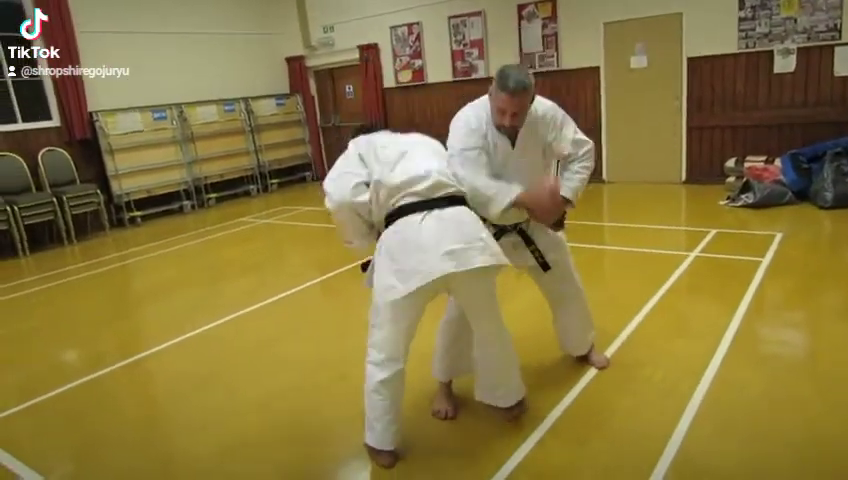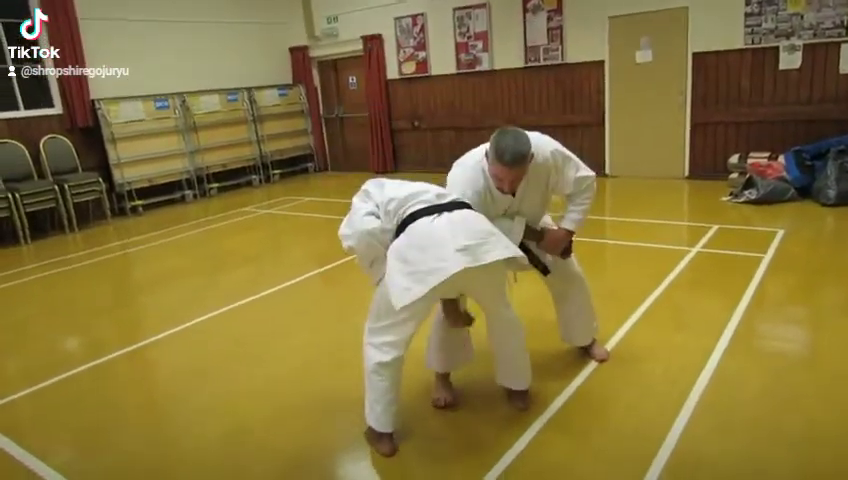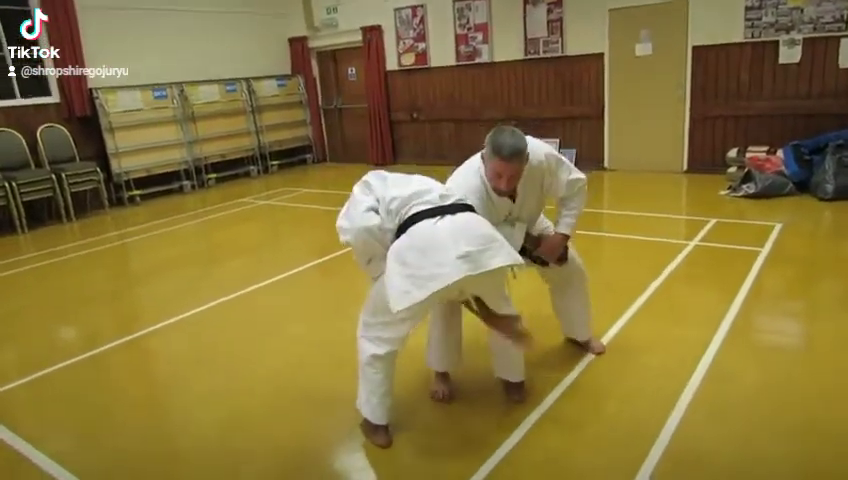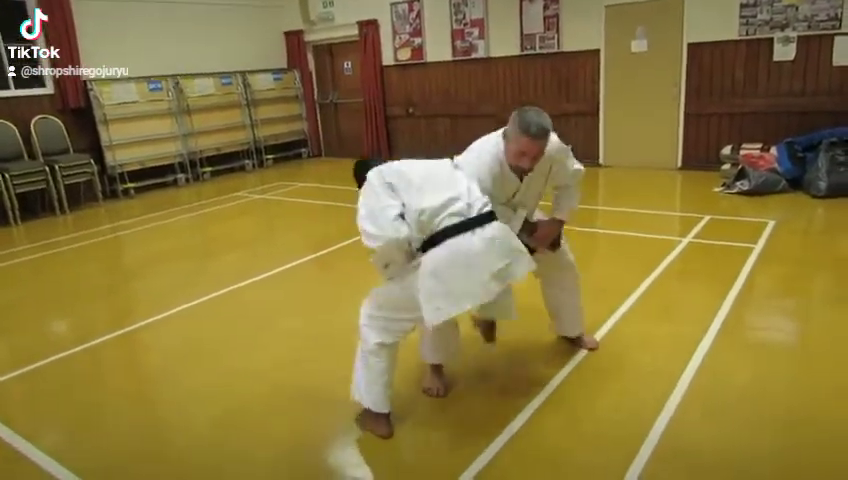
dt=0.4s
person 1, frame 1
left shoulder: (548, 114)
right shoulder: (468, 121)
left elbow: (582, 154)
right elbow: (470, 183)
left wrist: (562, 199)
right wrist: (524, 197)
left hip: (533, 222)
left knee: (565, 284)
right knee: (463, 302)
left ankle: (583, 347)
right ankle: (445, 385)
person 1, frame 2
left shoulder: (547, 152)
right shoulder: (466, 178)
left elbow: (584, 184)
left wrist: (565, 230)
left hip: (529, 226)
left knee: (568, 275)
left ankle: (585, 339)
right ankle: (442, 376)
person 1, frame 3
left shoulder: (541, 156)
right shoulder: (465, 191)
left elbow: (575, 187)
left wrist: (561, 235)
left hip: (524, 224)
left knee: (569, 269)
left ankle: (578, 334)
right ankle: (441, 372)
person 1, frame 4
left shoulder: (553, 148)
right shoulder: (476, 167)
left elbow: (572, 179)
left wrist: (556, 222)
right wrist: (527, 228)
left hip: (518, 218)
left knee: (560, 264)
left ankle: (570, 330)
right ankle: (435, 367)
person 2, frame 1
left shoulder: (359, 148)
right shoulder: (424, 142)
left elbow: (344, 198)
left wrist: (366, 237)
left hip: (403, 241)
right hip: (462, 227)
left knee: (386, 349)
right knee: (488, 323)
left ankle: (381, 444)
right ankle: (510, 400)
person 2, frame 2
left shoulder: (368, 194)
right shoulder: (419, 191)
left elbow: (361, 234)
left wrist: (384, 274)
right wrist: (450, 306)
left hip: (422, 245)
right hip: (474, 230)
left knee: (382, 339)
right knee: (500, 311)
left ankle: (381, 431)
right ankle: (517, 388)
person 2, frame 3
left shoulder: (367, 186)
left elbow: (359, 229)
left wrist: (383, 270)
right wrist: (492, 318)
left hip: (423, 247)
right hip: (477, 234)
left knee: (376, 333)
right knee: (500, 307)
left ankle: (376, 424)
person 2, frame 4
left shoulder: (376, 181)
right shoulder: (437, 165)
left elbow: (387, 238)
left wrist: (393, 268)
left hip: (450, 257)
right hip: (496, 240)
left knee: (377, 319)
left ankle: (377, 414)
